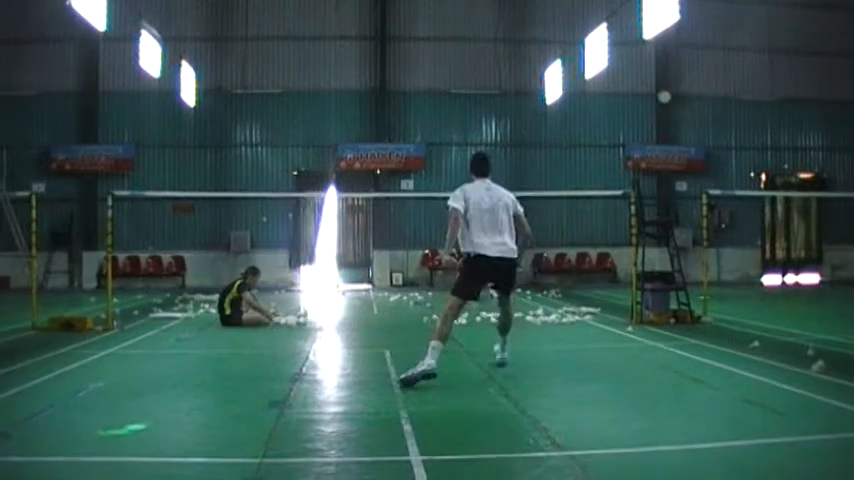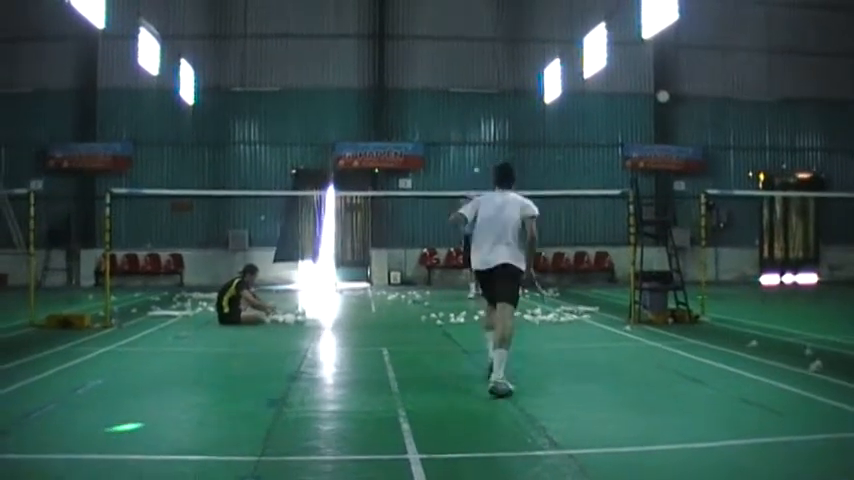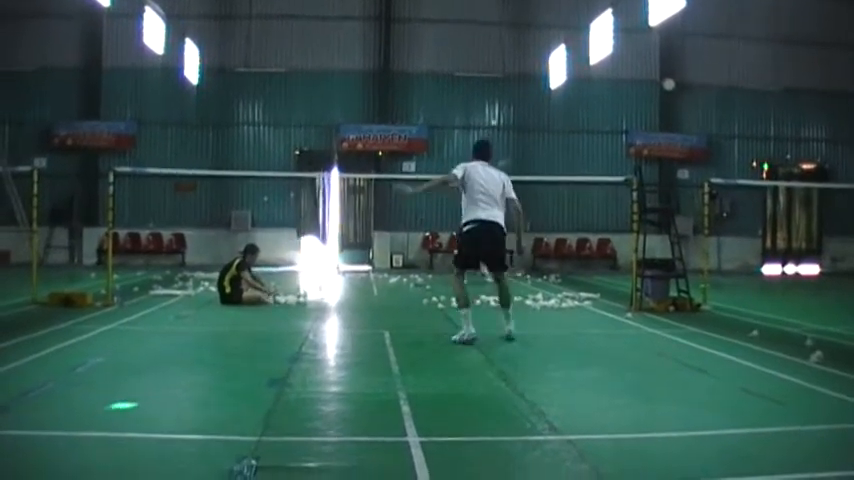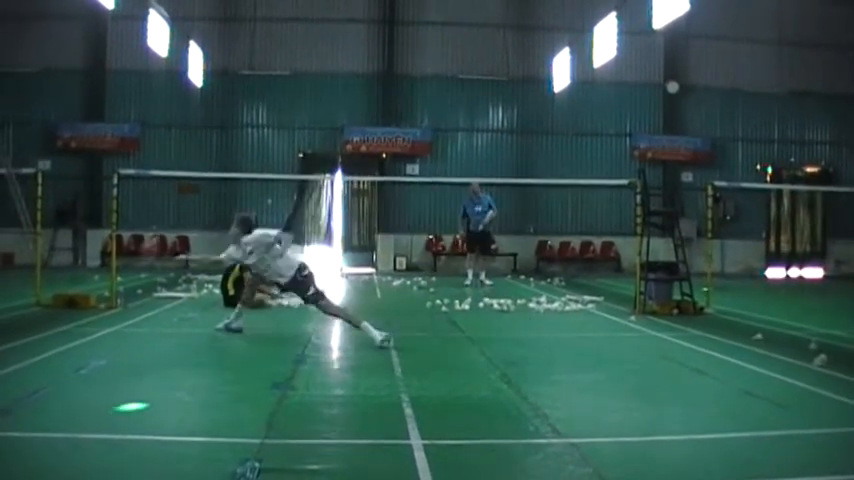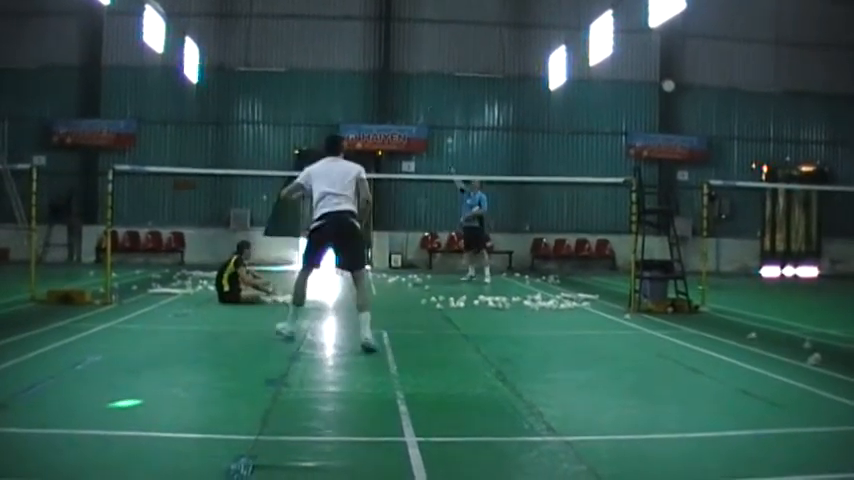
dt=1s
person 1, frame 1
left shoulder: (463, 192)
right shoulder: (507, 195)
left elbow: (454, 218)
right elbow: (526, 231)
left wrist: (446, 250)
right wrist: (517, 250)
left hip: (477, 256)
right hip: (508, 257)
left knee: (451, 310)
right knee: (504, 299)
left ankle: (429, 363)
right ankle: (502, 352)
person 1, frame 2
left shoulder: (481, 201)
right shoulder: (525, 204)
left elbow: (455, 220)
right elbow: (531, 234)
left wrist: (465, 206)
right wrist: (529, 263)
left hip: (482, 263)
right hip: (509, 263)
left knee: (492, 305)
right knee: (504, 313)
left ankle: (494, 356)
right ankle: (498, 378)
person 1, frame 3
left shoulder: (466, 168)
right shoulder: (502, 176)
left elbow: (446, 180)
right elbow: (517, 208)
left wrist: (416, 190)
right wrist: (519, 239)
left hip: (474, 227)
right hip: (496, 228)
left knee: (458, 276)
right knee: (500, 278)
left ankle: (468, 330)
right ankle: (509, 327)
person 1, frame 4
left shoulder: (254, 239)
right shoulder: (236, 249)
left hip: (297, 275)
right hip: (287, 278)
left knee: (327, 307)
right knee: (252, 280)
left ankle: (375, 335)
right ankle: (235, 321)
person 1, frame 5
left shoulder: (312, 169)
right shoulder: (356, 168)
left elbow: (285, 194)
right elbow: (367, 200)
left wrist: (300, 193)
right wrist: (359, 224)
left hip: (321, 222)
right hip: (348, 220)
left knee: (304, 273)
right knee: (360, 278)
left ankle: (289, 326)
right ankle: (366, 335)
